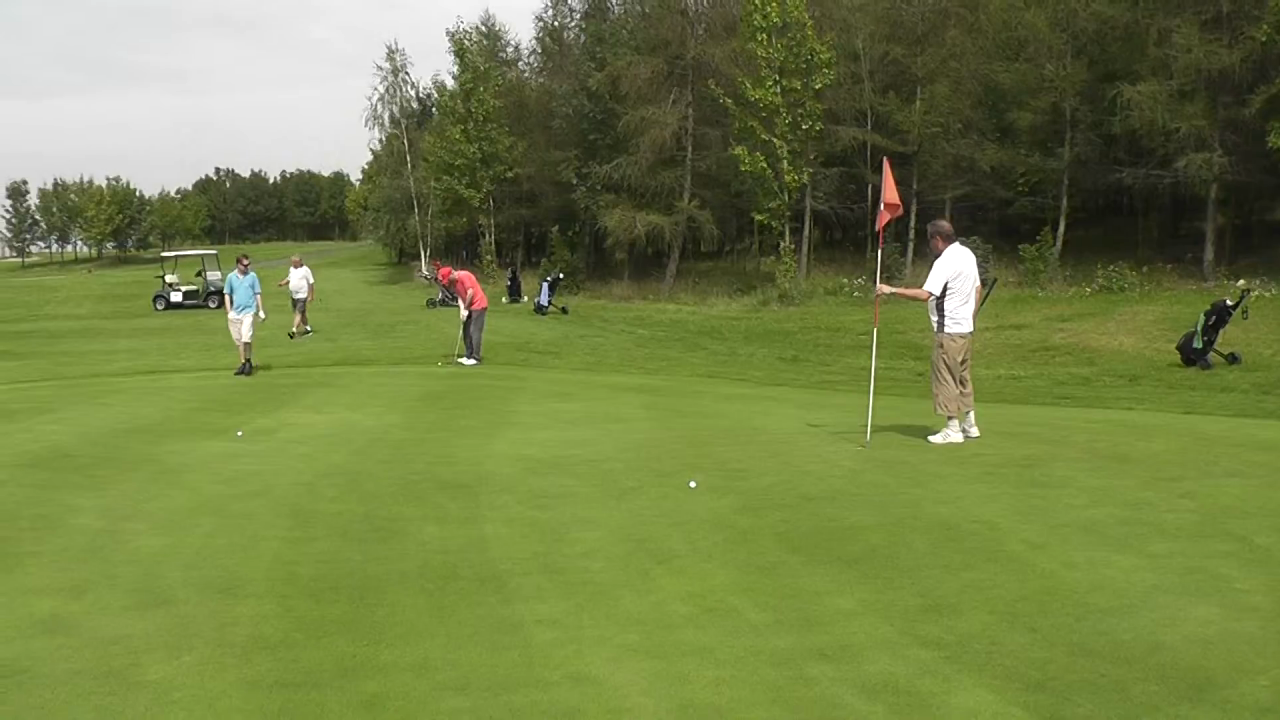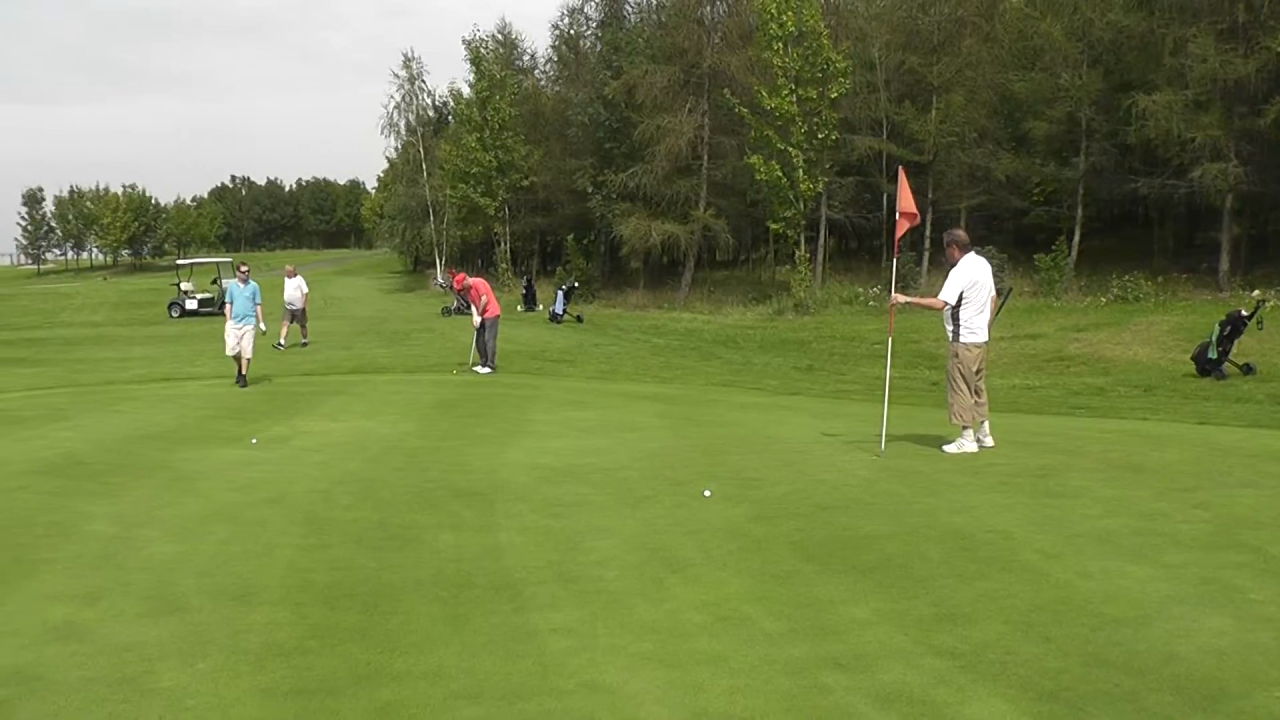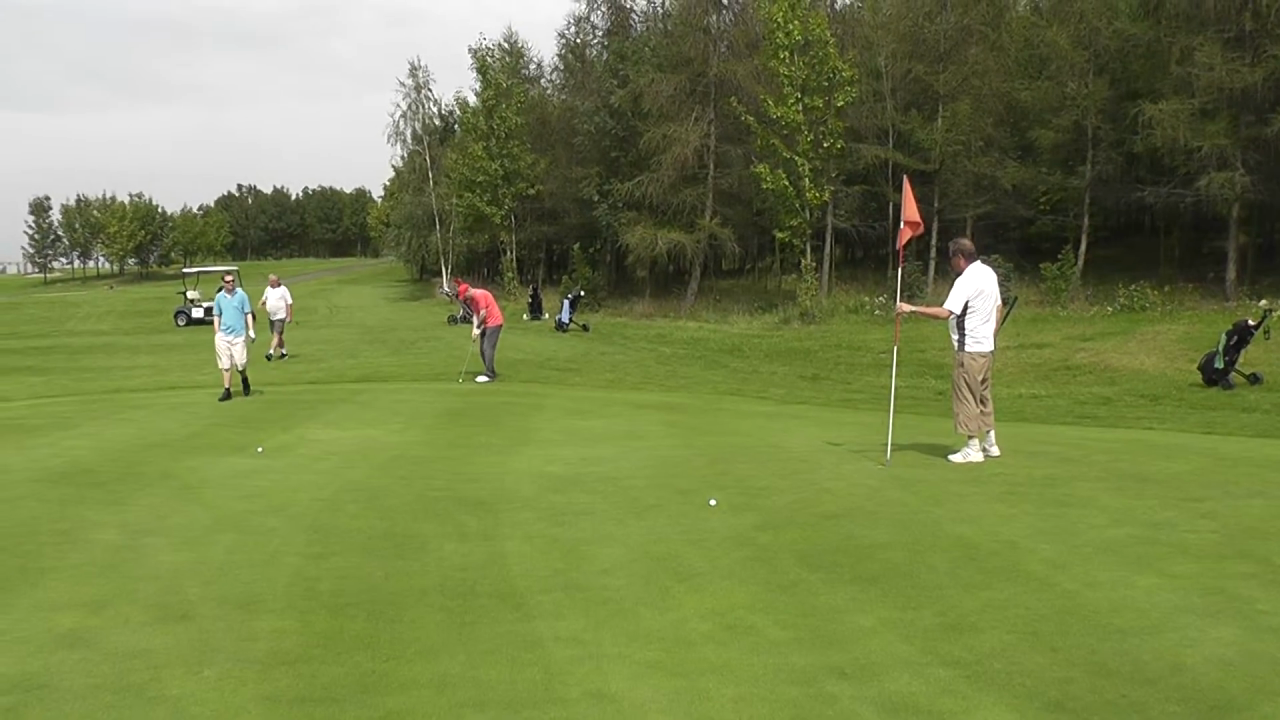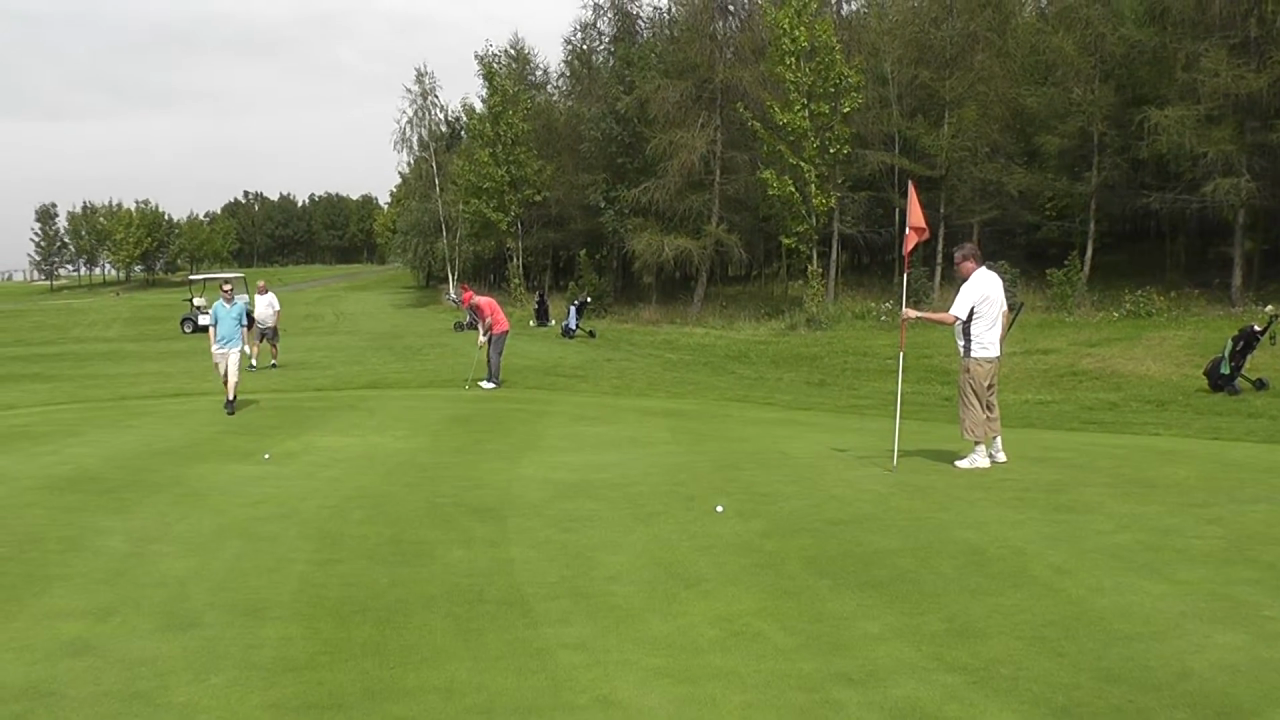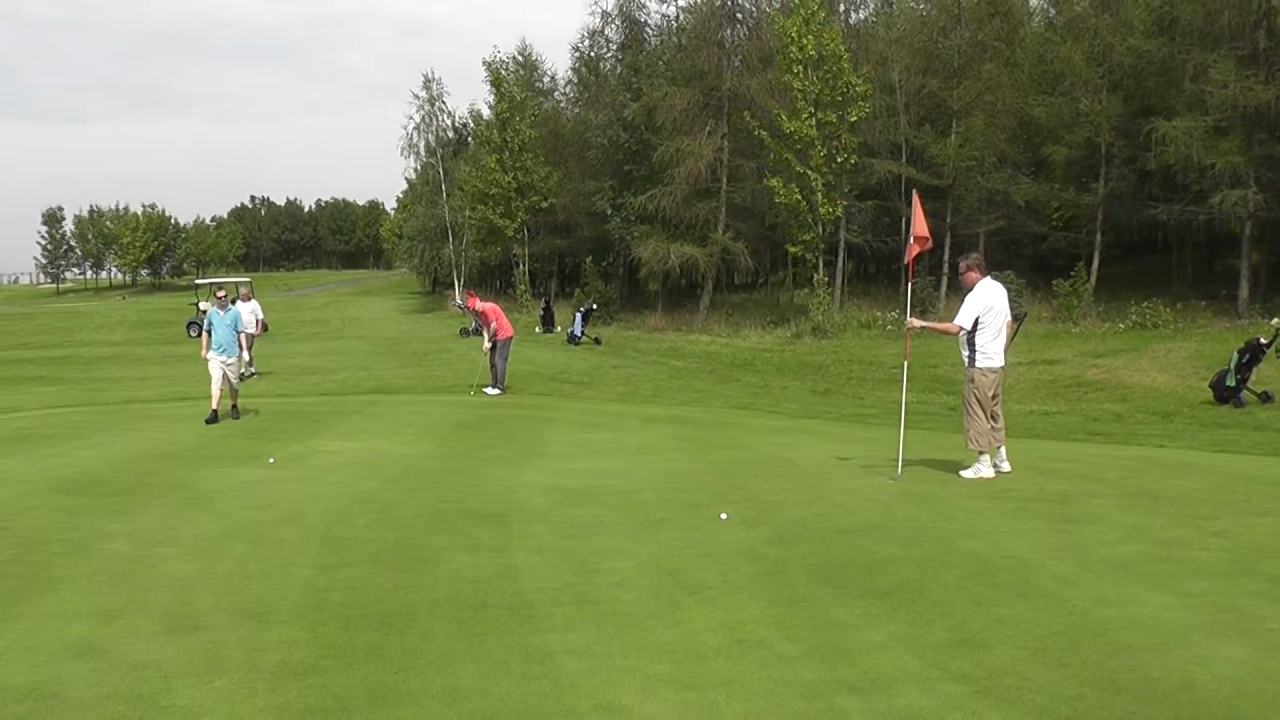
dt=0.5s
person 1, frame 1
left shoulder: (945, 262)
right shoulder: (967, 254)
left elbow: (924, 294)
right elbow: (977, 289)
left wrist: (892, 290)
left hip: (949, 330)
right hip: (965, 327)
left knee: (946, 378)
right knee: (962, 376)
left ankle: (953, 429)
right ankle: (969, 424)
person 1, frame 2
left shoulder: (961, 271)
right shoulder: (983, 264)
left elbow: (939, 303)
right elbow: (992, 298)
left wrist: (907, 300)
left hip: (964, 339)
right hip: (980, 337)
left knee: (961, 388)
right knee: (977, 386)
left ankle: (967, 438)
right ankle: (984, 434)
person 1, frame 3
left shoulder: (966, 280)
right shoulder: (989, 273)
left elbow: (945, 313)
right elbow: (998, 307)
left wrist: (912, 309)
left hip: (969, 349)
right hip: (986, 346)
left knee: (966, 397)
right knee: (983, 395)
left ankle: (973, 448)
right ankle: (989, 443)
person 1, frame 4
left shoulder: (972, 286)
right shoulder: (994, 278)
left elbow: (950, 318)
right elbow: (1004, 312)
left wrist: (917, 314)
left hip: (975, 354)
right hip: (992, 352)
left knee: (972, 403)
right knee: (989, 401)
left ankle: (979, 454)
right ankle: (996, 449)
person 1, frame 5
left shoulder: (978, 296)
right shoulder: (999, 289)
left elbow: (955, 328)
right elbow: (1008, 323)
left wrist: (923, 324)
left hip: (980, 364)
right hip: (996, 362)
left knee: (977, 413)
right knee: (994, 411)
left ankle: (984, 463)
right ankle: (1000, 459)
